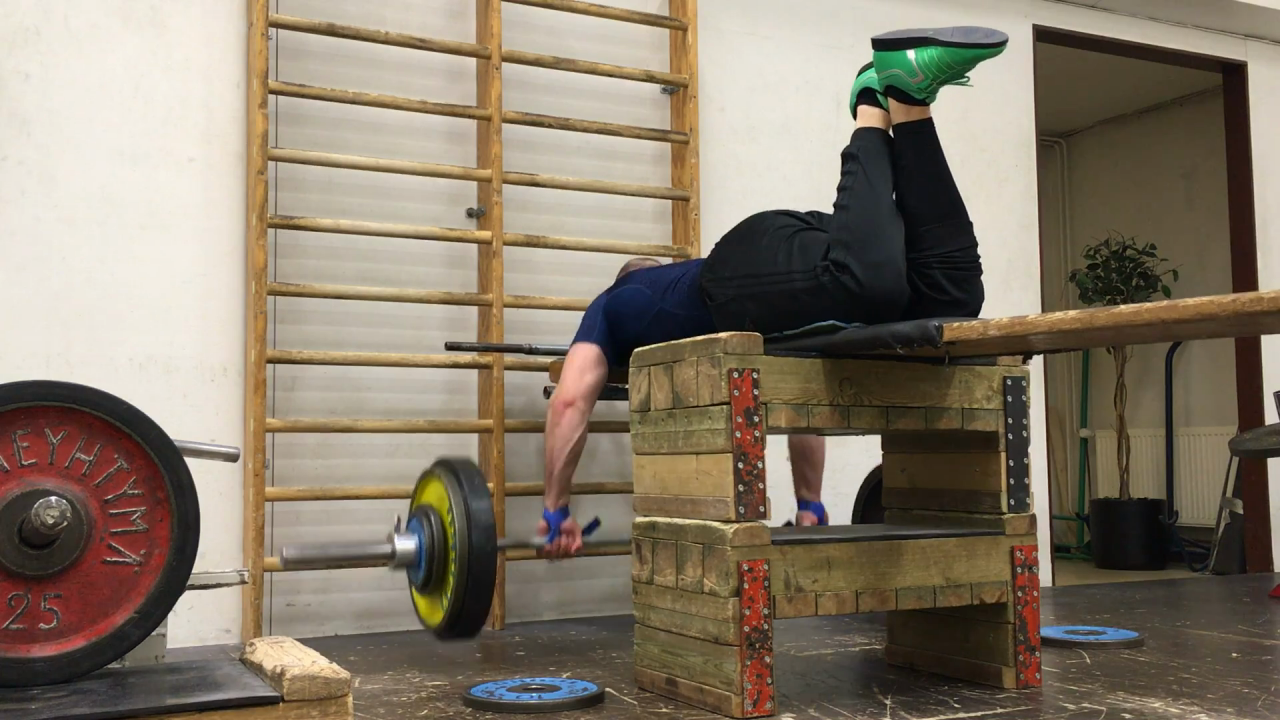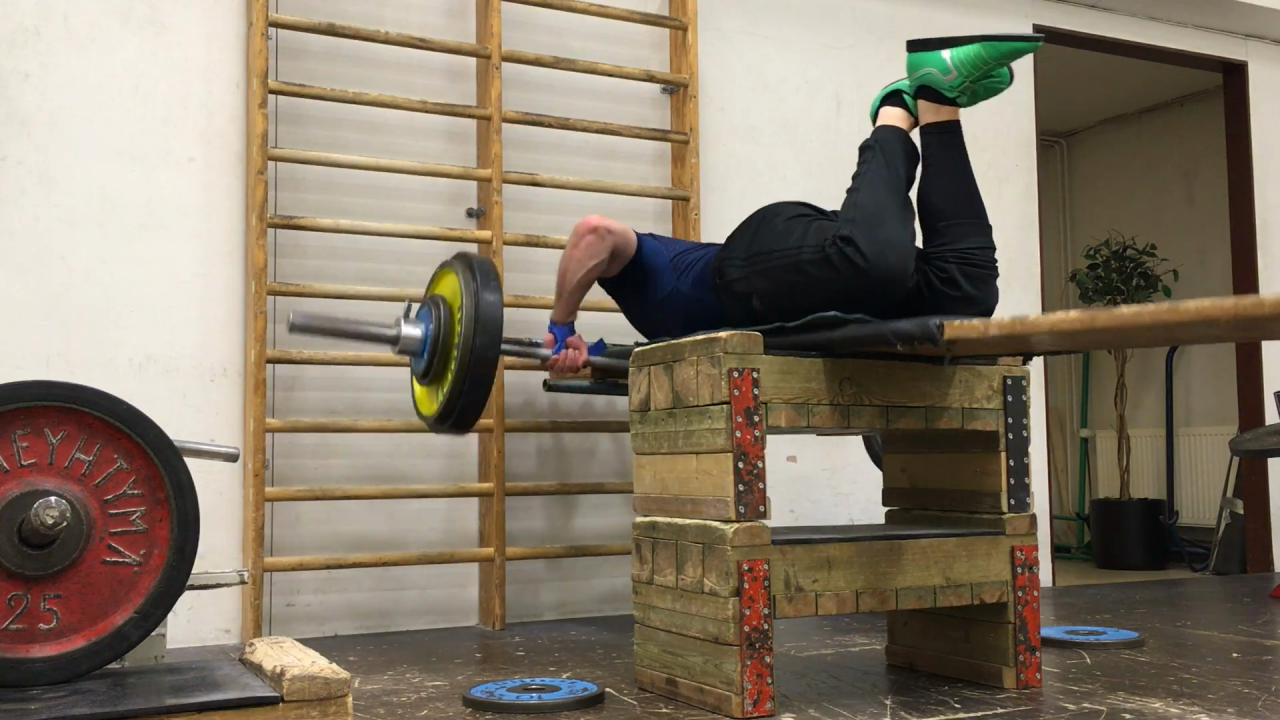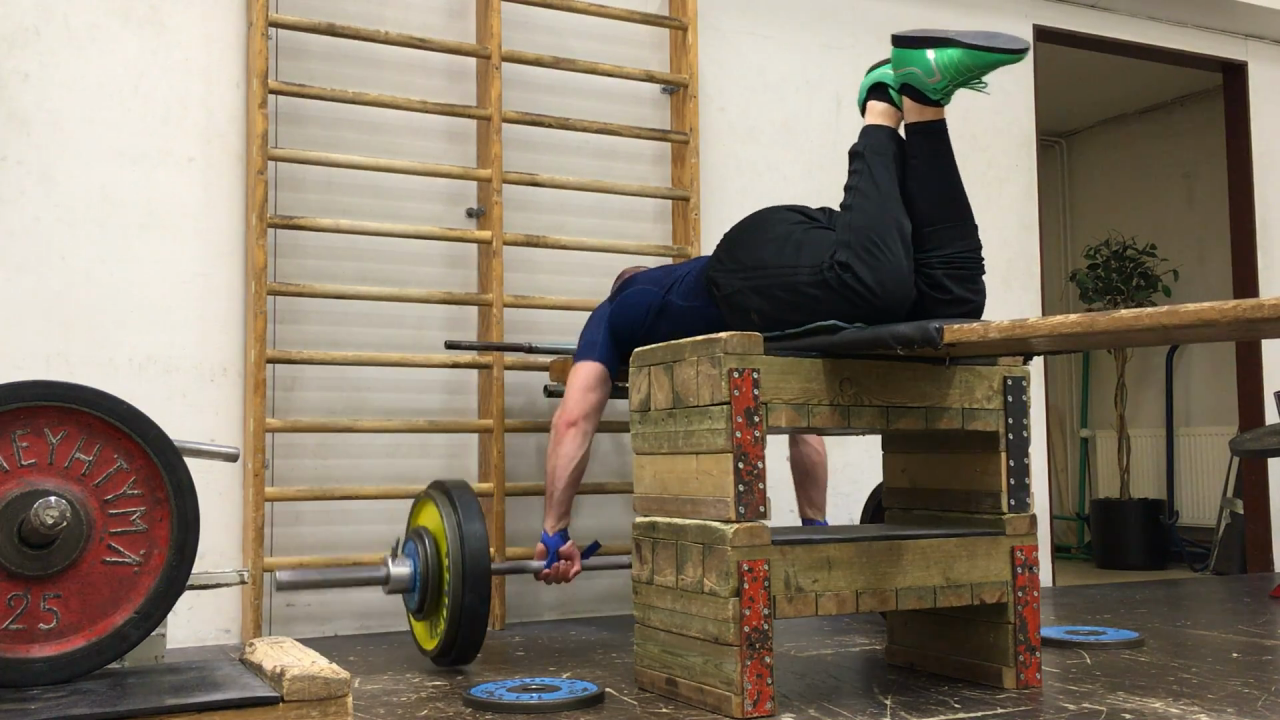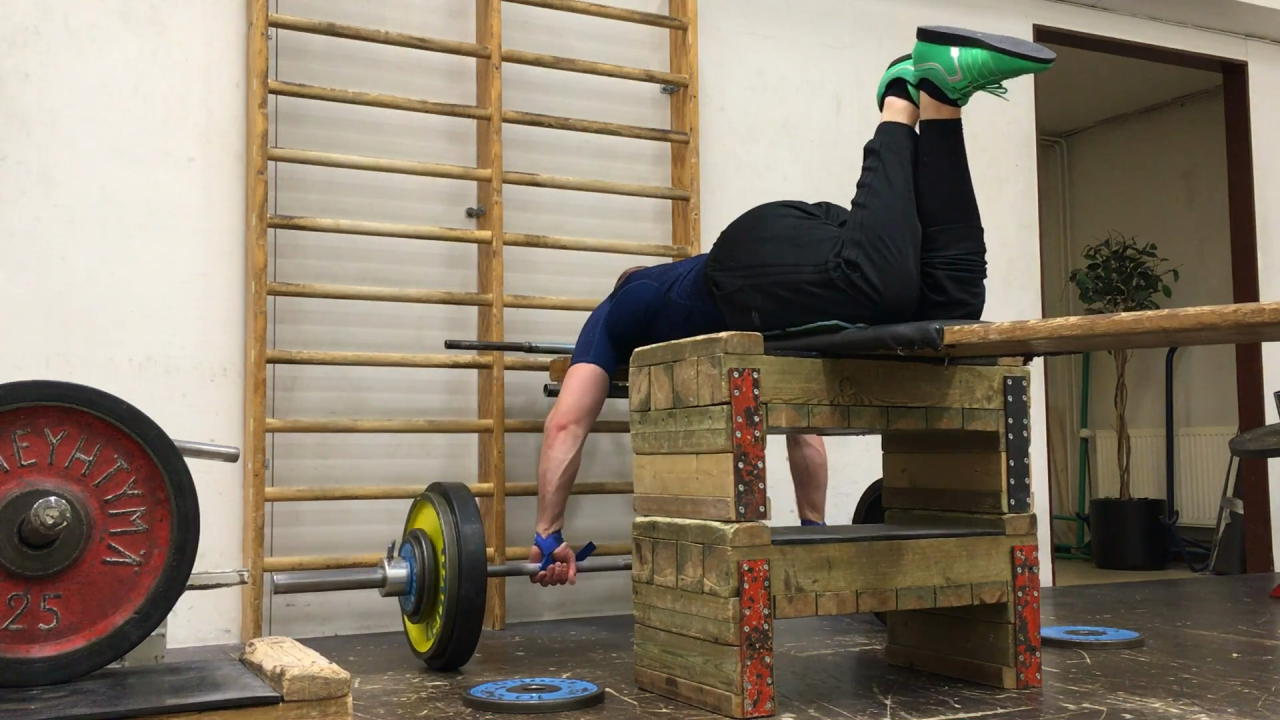
dt=0.5s
person 1, frame 1
left shoulder: (616, 303)
left elbow: (571, 399)
left wrist: (556, 514)
right wrist: (809, 502)
left hip: (752, 274)
left knee: (870, 283)
right knee: (951, 291)
left ankle: (873, 111)
person 1, frame 2
left shoulder: (635, 266)
left elbow: (595, 232)
left wrist: (562, 327)
left hip: (760, 263)
right knee: (967, 292)
left ankle: (895, 115)
person 1, frame 3
left shoulder: (614, 318)
left elbow: (574, 421)
left wrist: (554, 533)
right wrist: (815, 526)
left hip: (763, 267)
right hip: (781, 293)
left knee: (914, 291)
left ankle: (883, 105)
person 1, frame 4
left shoulder: (616, 315)
left elbow: (566, 424)
right elbow: (802, 427)
left wrist: (549, 536)
right wrist: (814, 526)
left hip: (759, 260)
left knee: (881, 285)
right knee: (951, 303)
left ankle: (901, 104)
right ankle: (934, 95)
